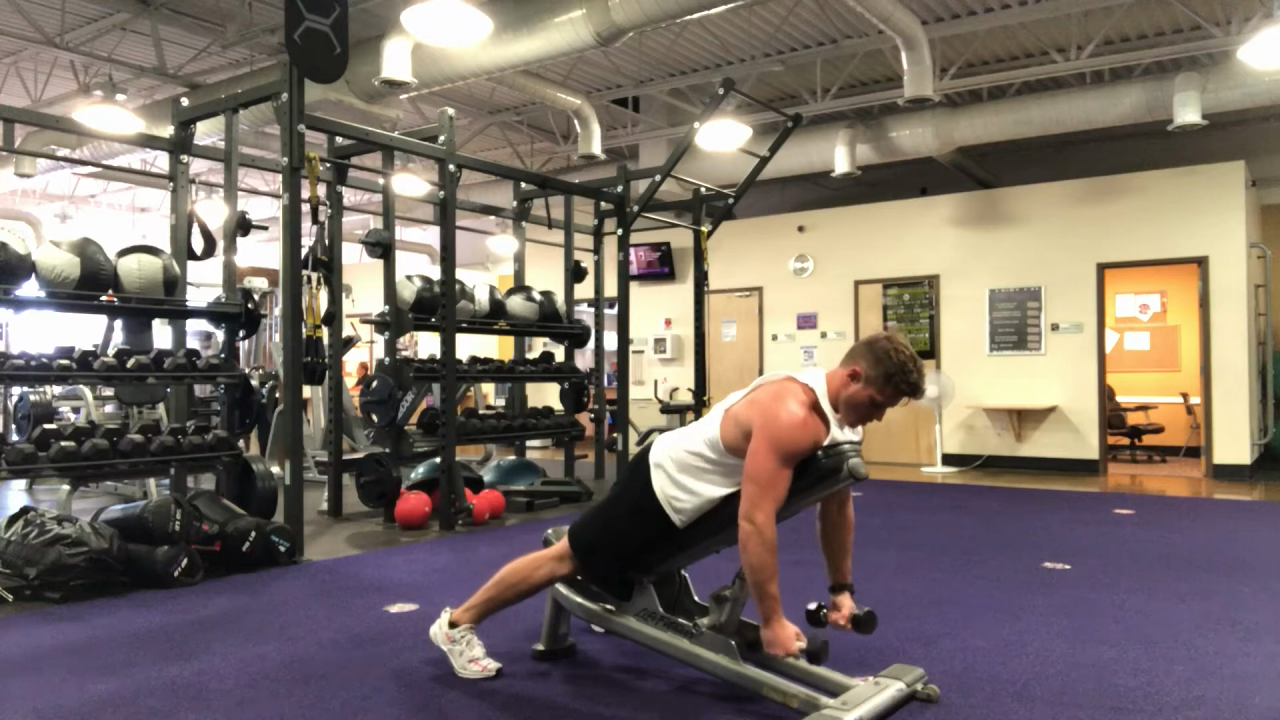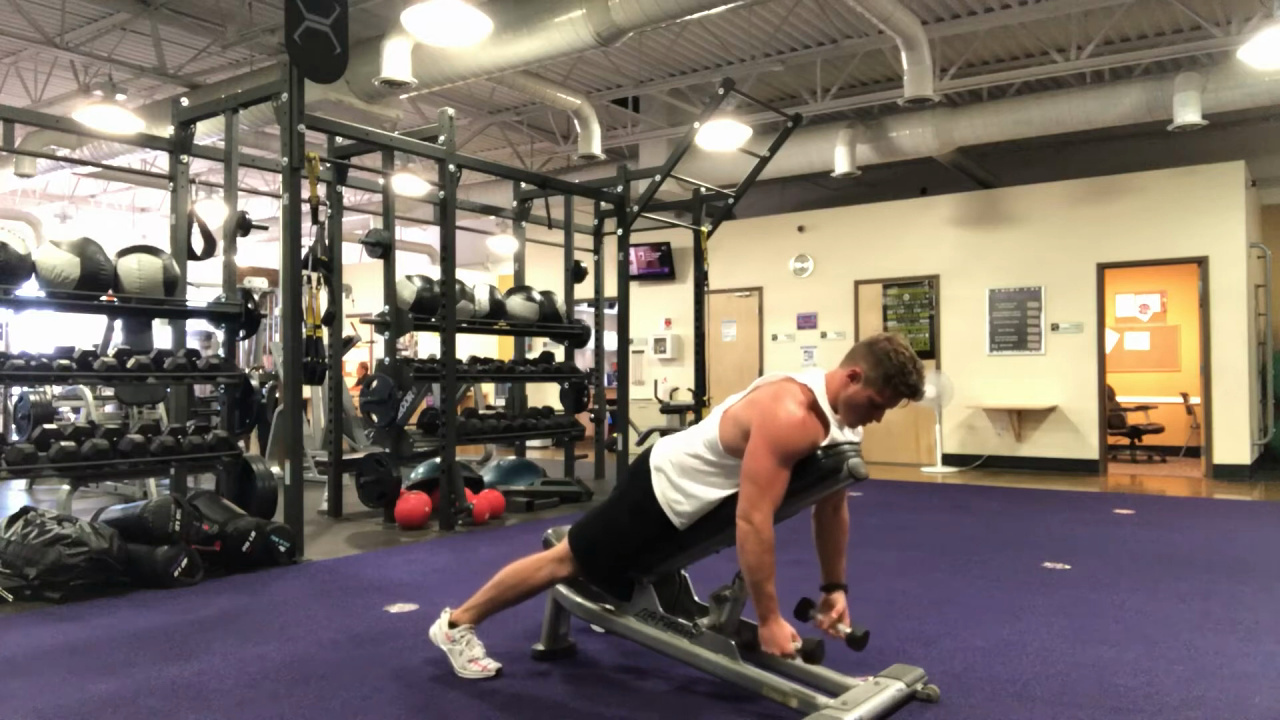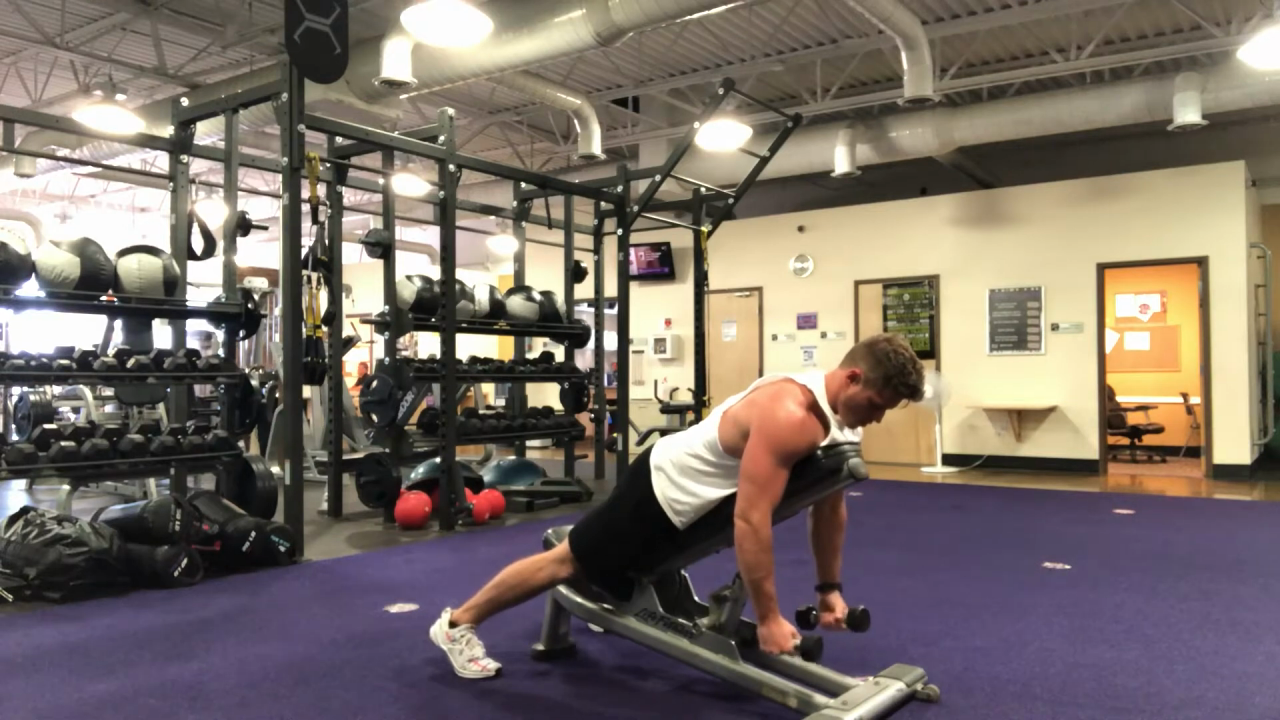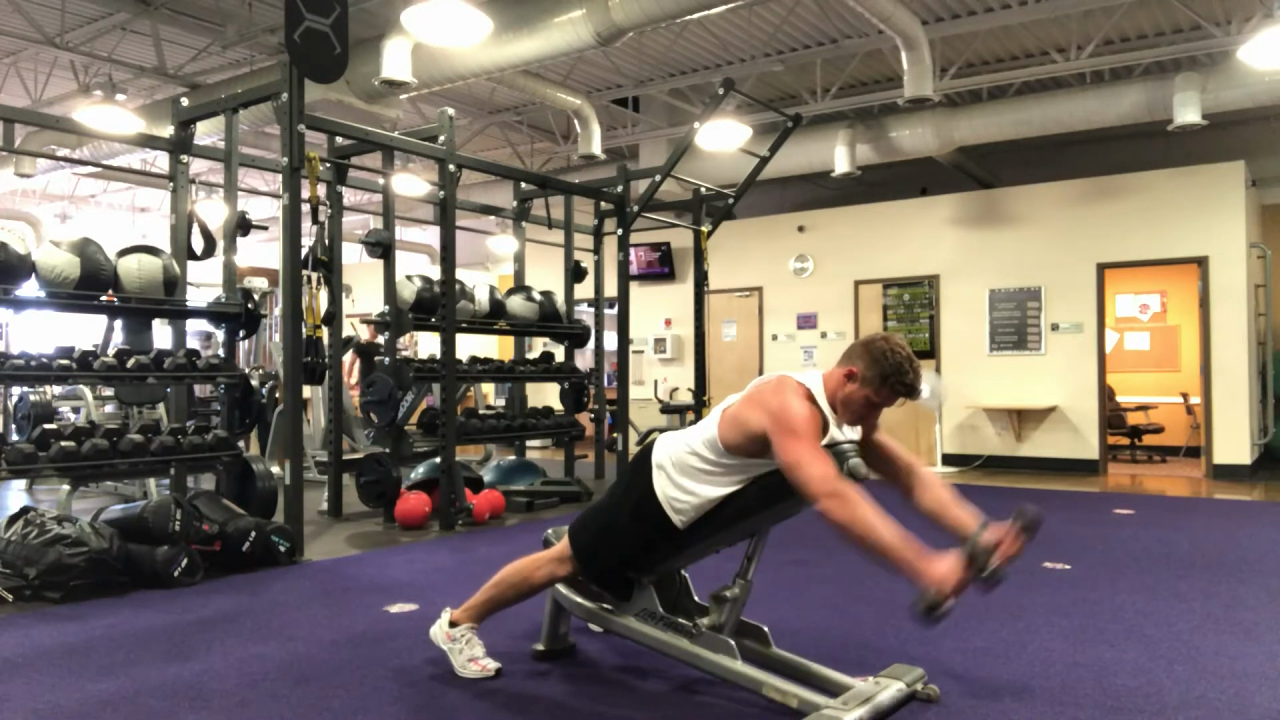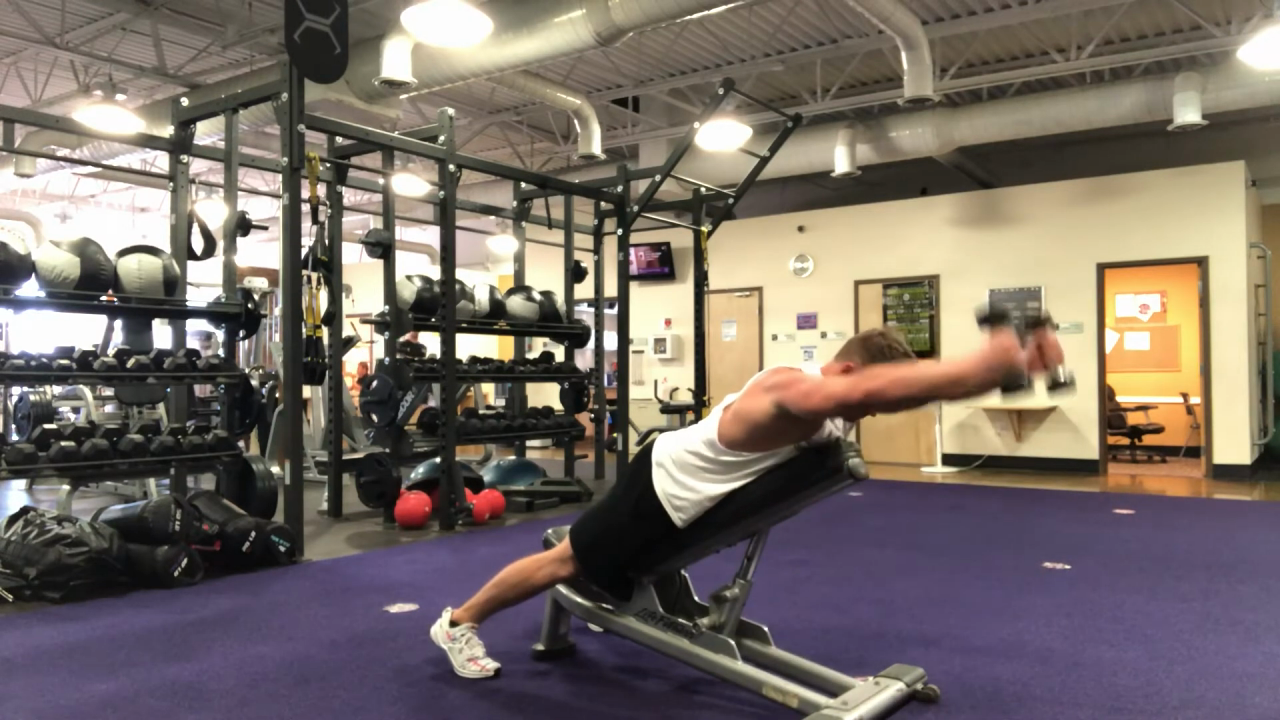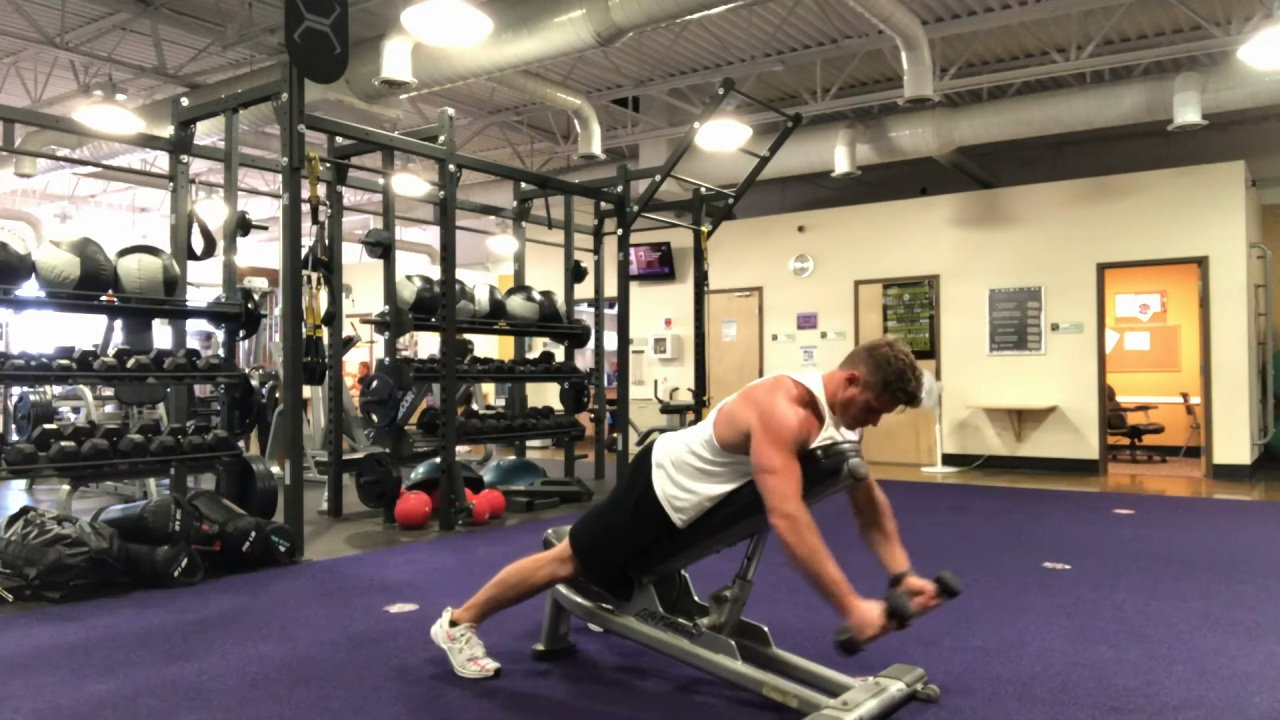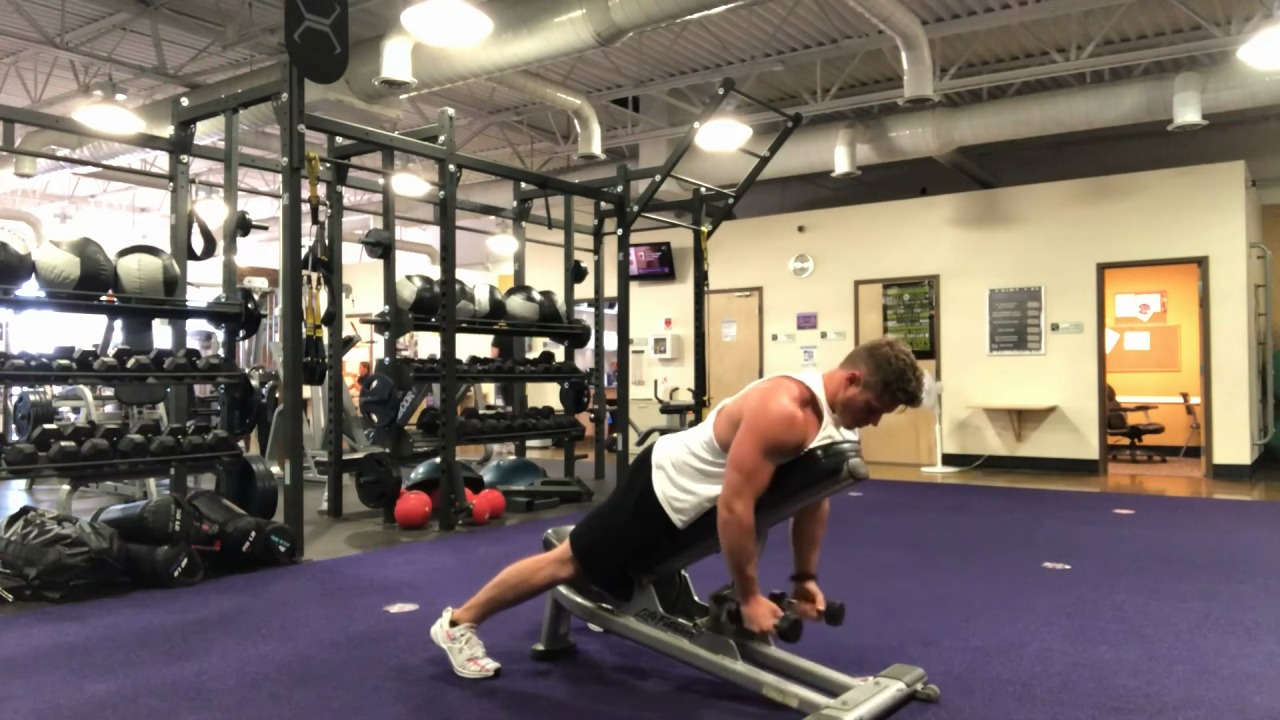
dt=0.7s
person 1, frame 1
left shoulder: (842, 414)
right shoulder: (792, 415)
left elbow: (836, 508)
right elbow: (755, 521)
left wrist: (842, 588)
right wrist: (773, 621)
left hip: (694, 493)
right hip: (664, 486)
right knee: (569, 556)
right ankle: (457, 623)
person 1, frame 2
left shoulder: (842, 415)
right shoulder: (790, 416)
left elbow: (831, 508)
right elbow: (752, 520)
left wrist: (835, 587)
right wrist: (769, 620)
left hip: (692, 499)
right hip: (663, 491)
right knee: (570, 559)
right ankle: (458, 624)
person 1, frame 3
left shoulder: (840, 414)
right shoulder: (790, 416)
left elbow: (829, 507)
right elbow: (751, 519)
left wrist: (829, 587)
right wrist: (768, 618)
left hip: (690, 500)
right hip: (663, 492)
right knee: (568, 561)
right ankle: (458, 624)
person 1, frame 4
left shoulder: (848, 410)
right shoulder: (790, 408)
left elbow: (912, 475)
right elbow: (833, 499)
left wrist: (978, 530)
right wrist: (923, 566)
left hip: (698, 503)
right hip: (660, 488)
right knee: (570, 559)
right ankle: (458, 623)
person 1, frame 5
left shoulder: (835, 398)
right shoulder: (793, 390)
left elbow: (915, 392)
right elbow: (875, 392)
left wrist: (1020, 363)
right wrist: (986, 360)
left hip: (693, 501)
right hip: (661, 489)
left knee: (608, 561)
right knee: (569, 560)
right ankle: (459, 623)
person 1, frame 6
left shoulder: (840, 414)
right shoulder: (785, 411)
left elbow: (868, 499)
right elbow: (786, 516)
left wrist: (903, 575)
right wrist: (851, 606)
left hip: (695, 506)
right hip: (662, 491)
right knee: (569, 561)
right ankle: (459, 623)
person 1, frame 7
left shoulder: (834, 412)
right shoulder: (784, 410)
left elbow: (812, 497)
right elbow: (734, 506)
left wrist: (804, 577)
right wrist: (749, 597)
left hip: (688, 504)
right hip: (662, 491)
right knee: (568, 562)
right ankle: (459, 623)
